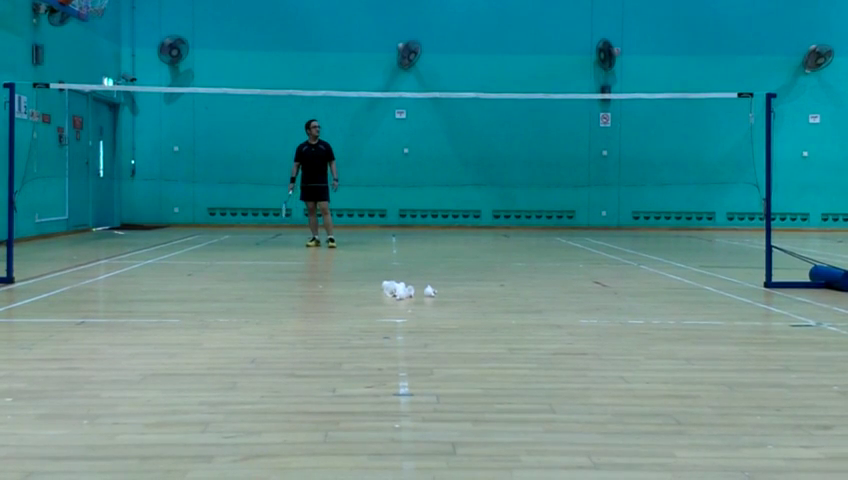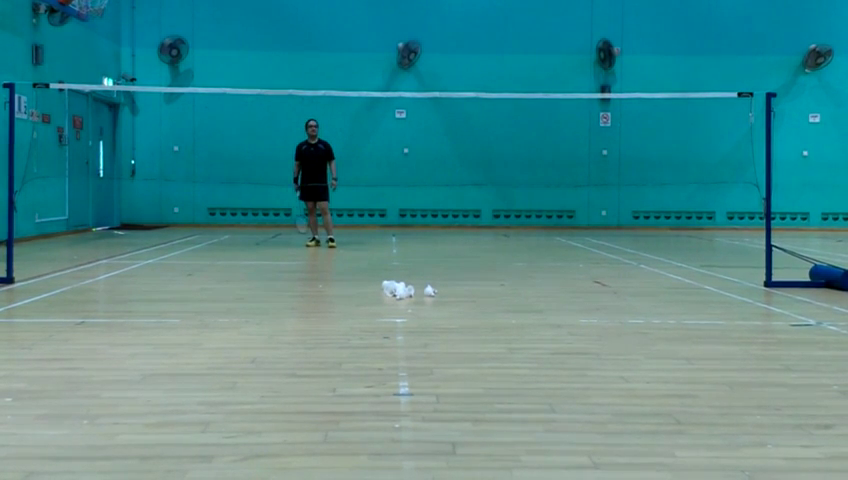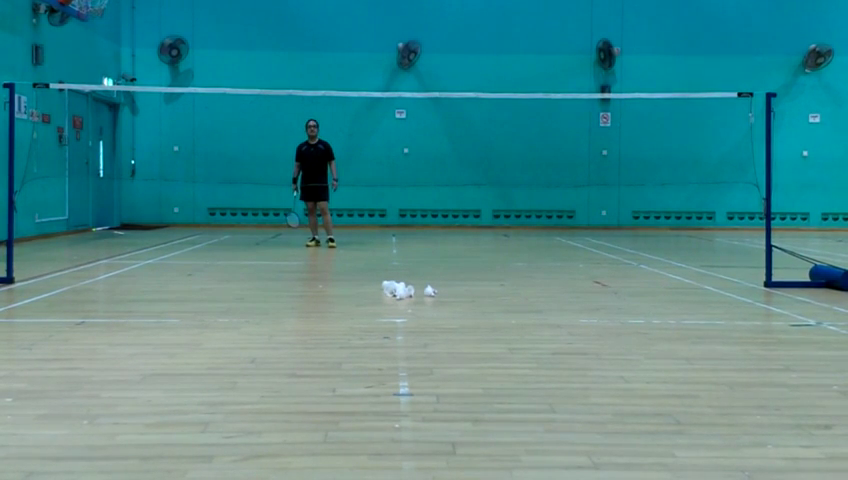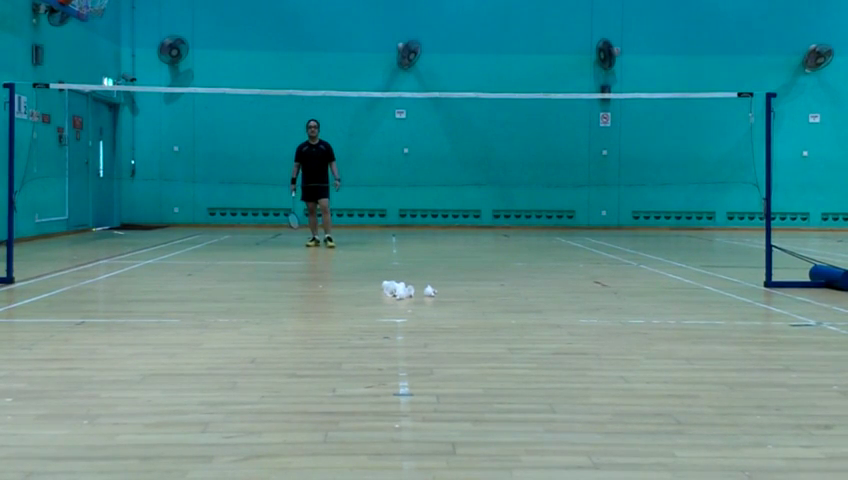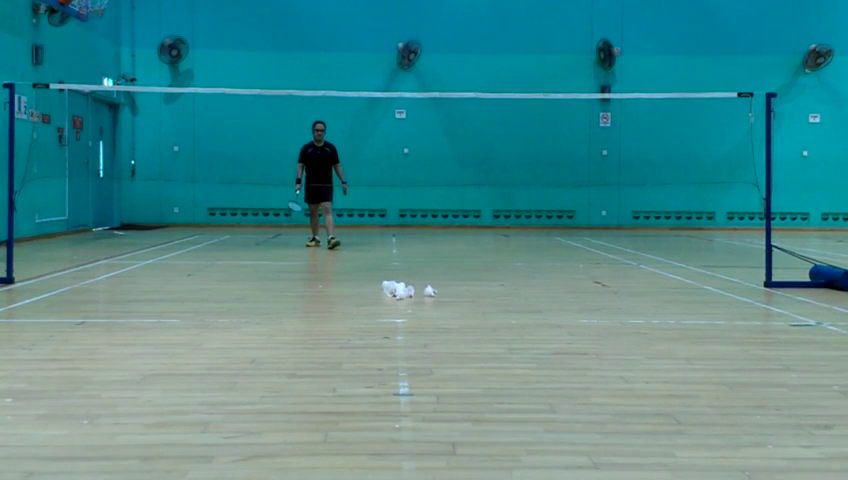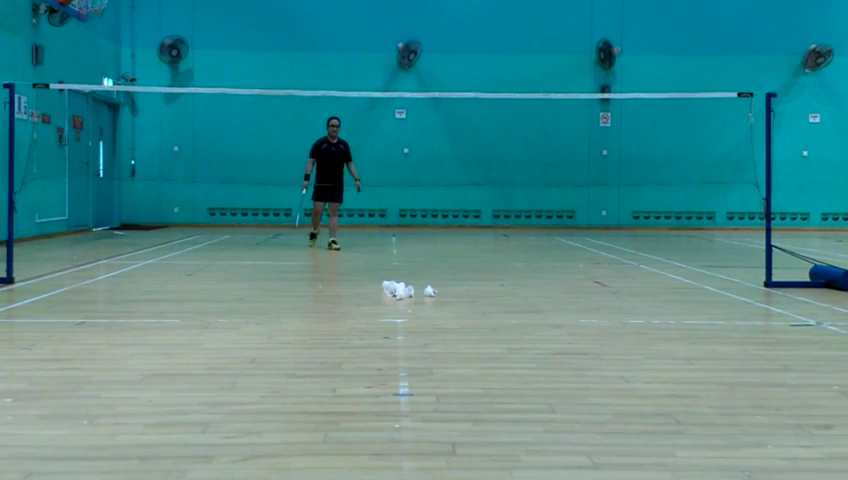
dt=0.4s
person 1, frame 1
left shoulder: (325, 146)
right shoulder: (301, 147)
left elbow: (332, 163)
right elbow: (296, 165)
left wrist: (335, 178)
right wrist: (292, 181)
left hip: (322, 184)
right hip: (307, 185)
left knee: (325, 210)
right knee: (311, 211)
left ankle: (331, 237)
right ankle: (315, 238)
person 1, frame 2
left shoulder: (325, 145)
right shoulder: (301, 146)
left elbow: (331, 162)
right elbow: (297, 165)
left wrist: (334, 178)
right wrist: (296, 181)
left hip: (321, 184)
right hip: (306, 184)
left knee: (324, 210)
right knee: (311, 211)
left ankle: (330, 237)
right ankle: (315, 238)
person 1, frame 3
left shoulder: (325, 145)
right shoulder: (301, 147)
left elbow: (332, 163)
right elbow: (297, 165)
left wrist: (335, 178)
right wrist: (294, 181)
left hip: (321, 184)
right hip: (306, 185)
left knee: (324, 210)
right knee: (311, 211)
left ankle: (330, 237)
right ankle: (315, 238)
person 1, frame 4
left shoulder: (326, 146)
right shoulder: (301, 147)
left elbow: (332, 163)
right elbow: (296, 165)
left wrist: (337, 178)
right wrist: (293, 182)
left hip: (322, 184)
right hip: (307, 185)
left knee: (325, 209)
right knee: (311, 211)
left ankle: (328, 237)
right ankle: (315, 238)
person 1, frame 5
left shoulder: (331, 148)
right shoulder: (306, 148)
left elbow: (337, 166)
right elbow: (300, 166)
left wrist: (343, 182)
right wrist: (298, 182)
left hip: (326, 185)
right hip: (311, 186)
left knee: (327, 211)
right knee: (313, 212)
left ankle: (331, 238)
right ankle: (315, 238)
person 1, frame 6
left shoulder: (344, 145)
right shoulder: (319, 144)
left elbow: (350, 163)
right elbow: (311, 161)
left wrist: (356, 179)
right wrist: (306, 178)
left hip: (337, 185)
right hip: (321, 184)
left knee: (334, 212)
right knee: (317, 211)
left ankle: (332, 240)
right ankle: (314, 231)
